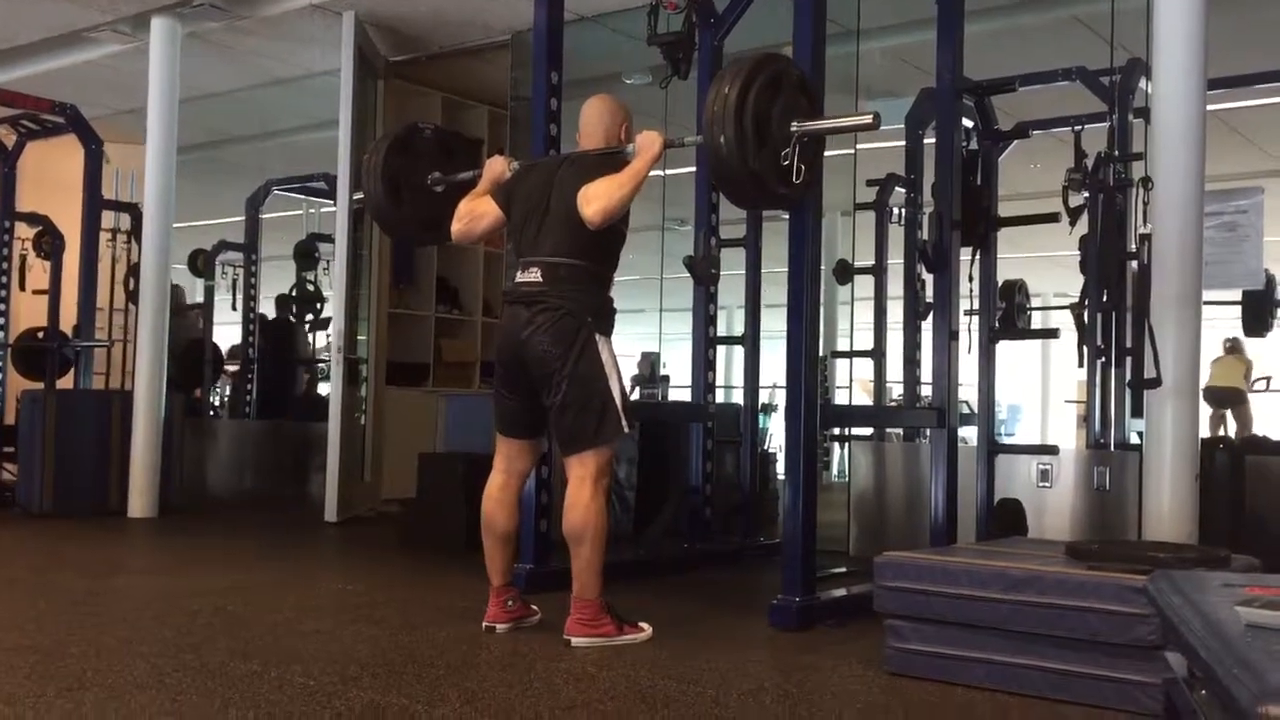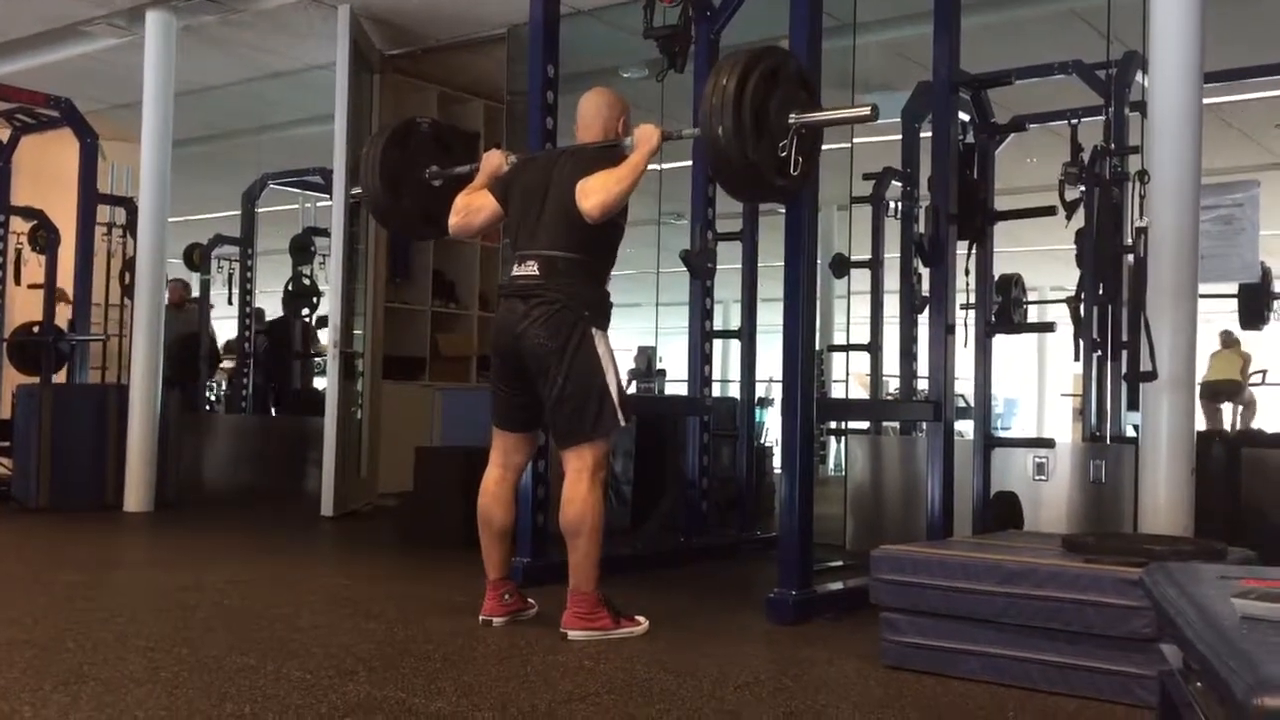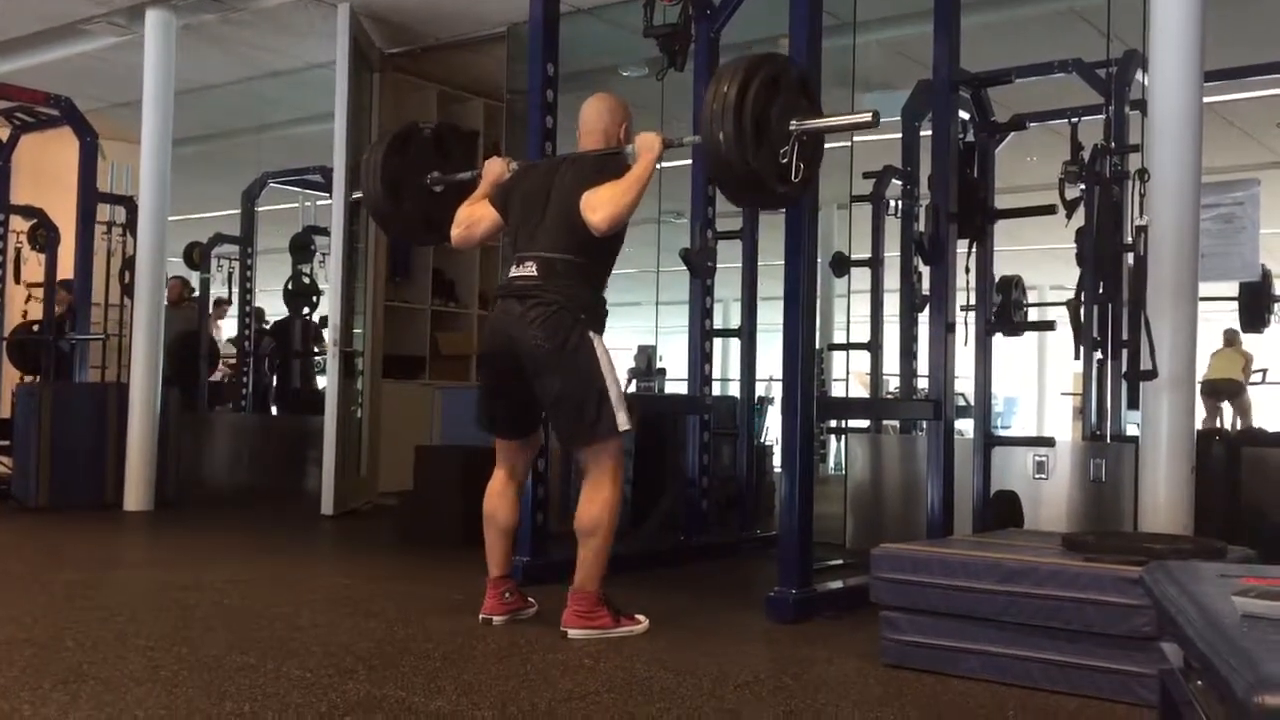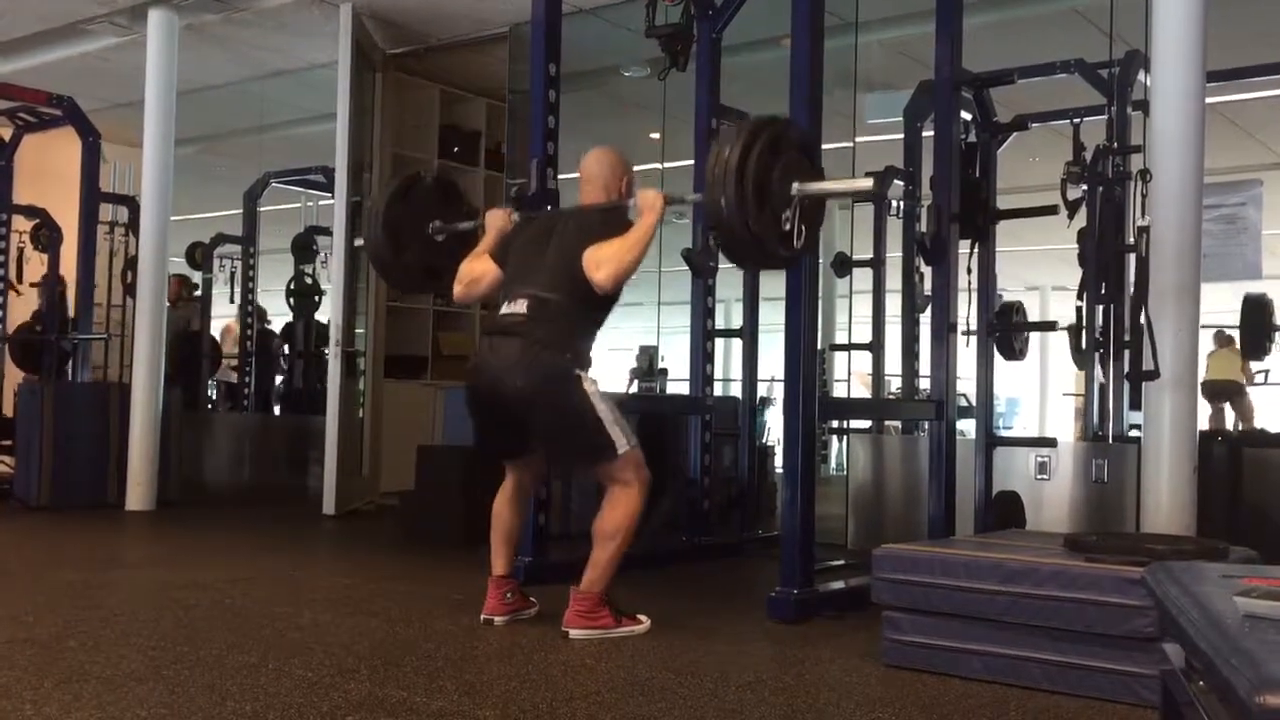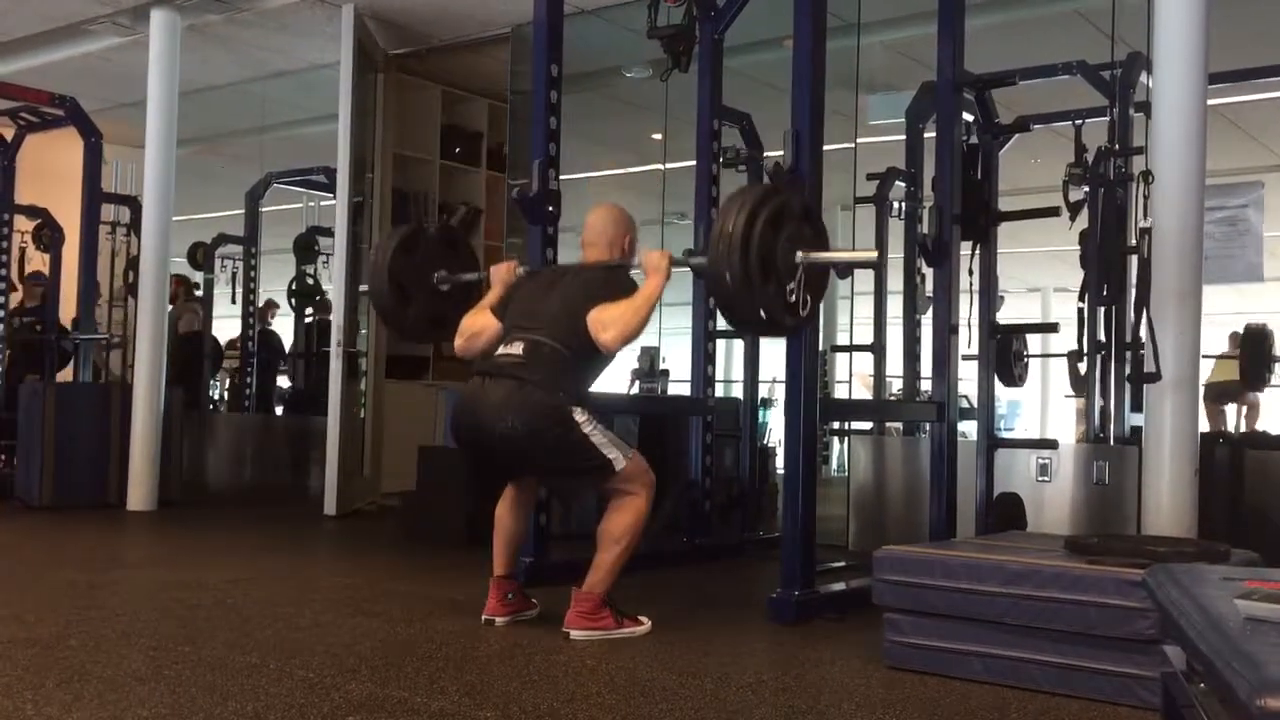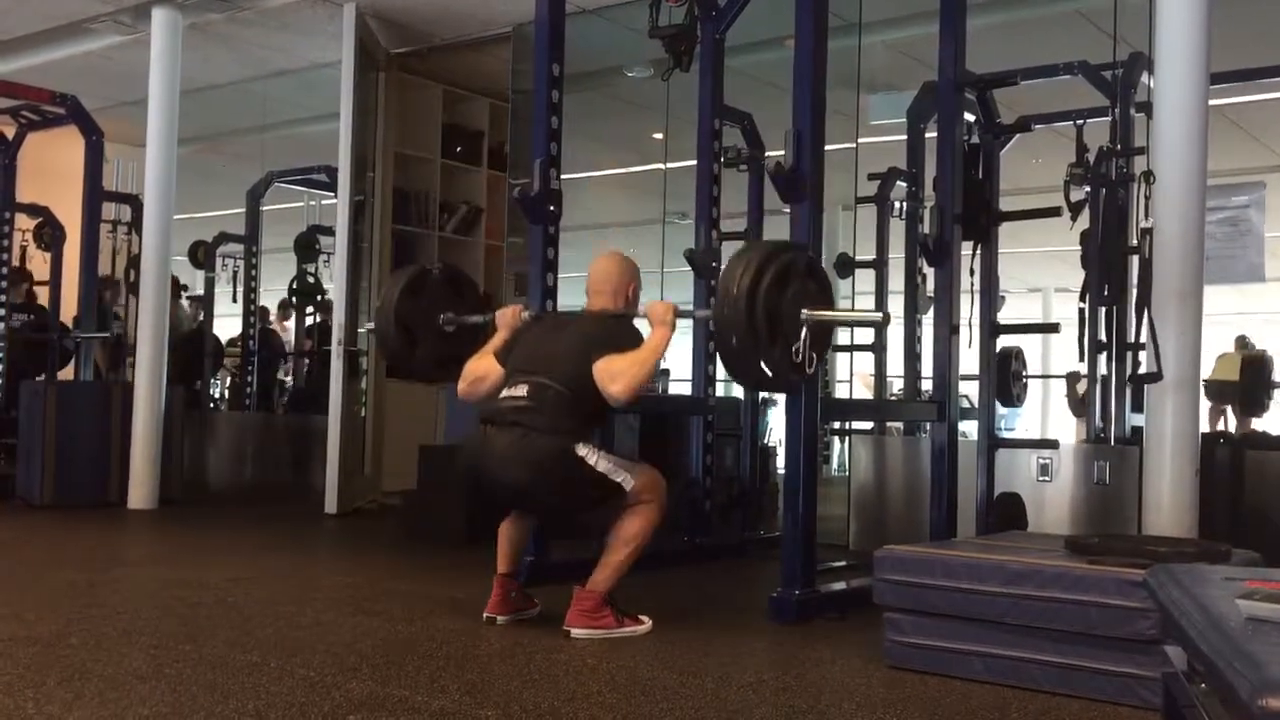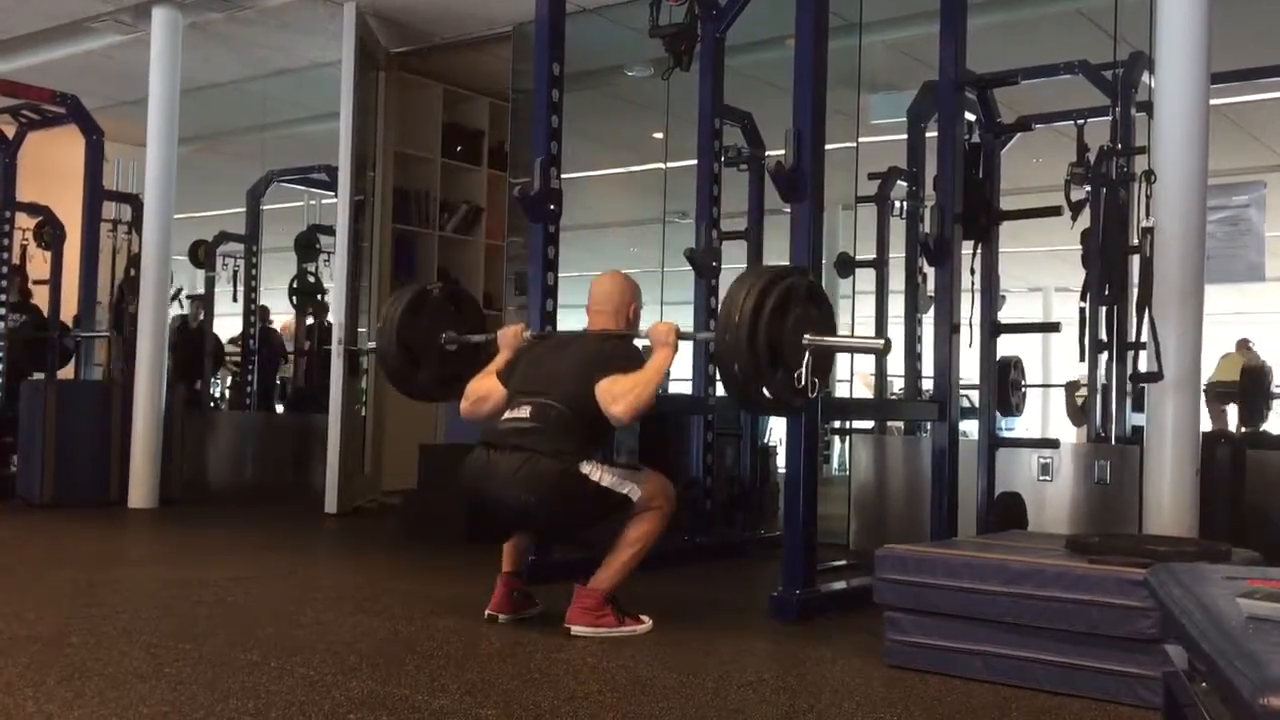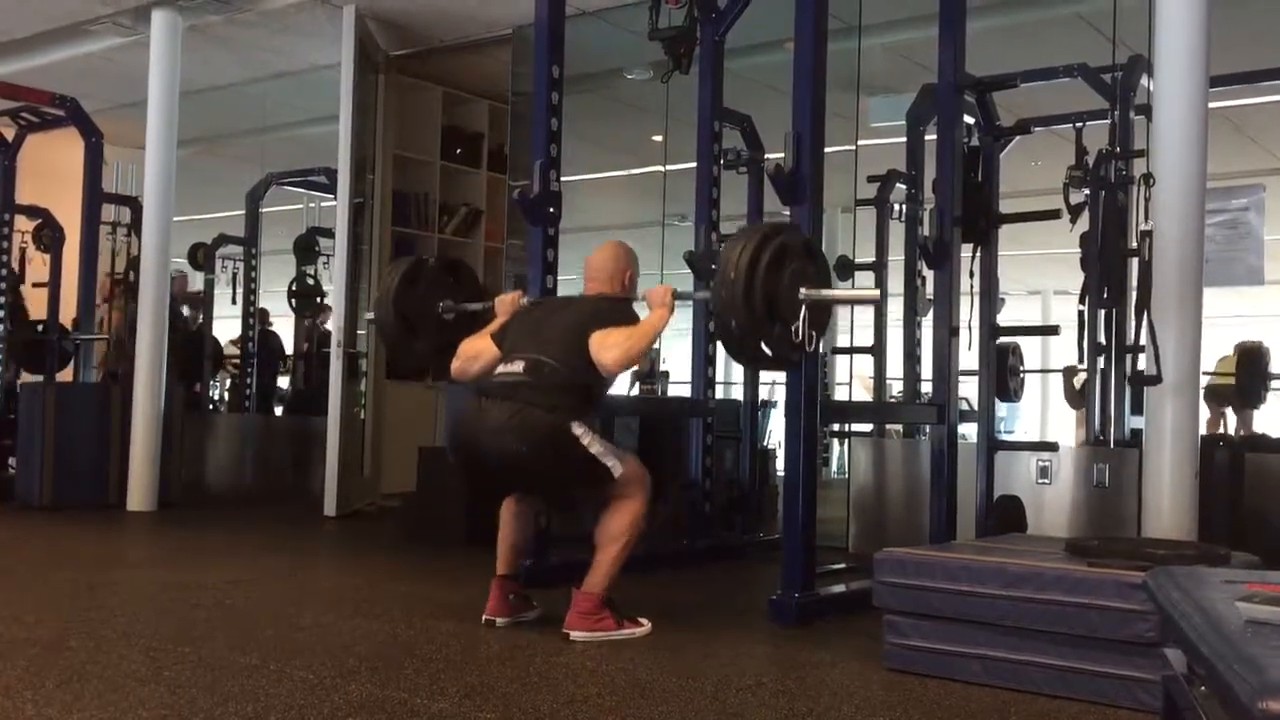
dt=0.3s
person 1, frame 1
left shoulder: (529, 175)
right shoulder: (611, 166)
left elbow: (462, 227)
right elbow: (595, 210)
left wrist: (490, 179)
right wrist: (646, 158)
left hip: (516, 323)
right hip: (569, 326)
left knee: (509, 466)
right knee: (589, 470)
left ankle: (502, 600)
right ankle: (588, 614)
person 1, frame 2
left shoulder: (528, 167)
right shoulder: (609, 159)
left elbow: (460, 221)
right elbow: (594, 203)
left wrist: (487, 173)
right wrist: (644, 150)
left hip: (512, 317)
right hip: (566, 320)
left knee: (505, 460)
right knee: (585, 464)
left ankle: (498, 594)
right ankle: (585, 608)
person 1, frame 3
left shoulder: (530, 174)
right shoulder: (611, 166)
left elbow: (462, 233)
right elbow: (601, 217)
left wrist: (489, 182)
right wrist: (647, 160)
left hip: (504, 322)
right hip: (560, 326)
left knee: (510, 464)
right knee: (605, 467)
left ankle: (500, 593)
right ankle: (586, 607)
person 1, frame 4
left shoulder: (531, 225)
right shoulder: (611, 220)
left elbow: (464, 287)
right elbow: (603, 274)
left wrist: (493, 233)
right wrist: (650, 216)
left hip: (490, 363)
right hip: (545, 366)
left knee: (521, 473)
right knee: (629, 477)
left ankle: (501, 593)
right ankle: (588, 606)
person 1, frame 5
left shoulder: (534, 280)
right shoulder: (613, 282)
left elbow: (465, 342)
right elbow: (610, 334)
left wrist: (499, 288)
right wrist: (655, 279)
left hip: (472, 408)
right hip: (530, 409)
left knee: (522, 479)
right knee: (636, 483)
left ankle: (502, 594)
right ankle: (589, 608)
person 1, frame 6
left shoulder: (538, 326)
right shoulder: (617, 331)
left elbow: (469, 386)
right elbow: (618, 387)
left wrist: (504, 331)
right wrist: (661, 330)
left hip: (479, 454)
right hip: (534, 455)
right knee: (648, 491)
left ankle: (504, 593)
right ankle: (590, 605)
person 1, frame 7
left shoulder: (539, 348)
right shoulder: (617, 352)
left elbow: (470, 406)
right elbow: (620, 408)
left wrist: (506, 352)
right wrist: (663, 352)
left hip: (481, 477)
right hip: (536, 480)
right knee: (657, 496)
left ankle: (507, 591)
right ankle: (591, 605)
person 1, frame 8
left shoulder: (536, 309)
right shoulder: (614, 311)
left elbow: (462, 366)
right elbow: (612, 357)
left wrist: (503, 317)
right wrist: (659, 312)
left hip: (472, 431)
right hip: (528, 430)
left knee: (526, 481)
right knee: (633, 485)
left ankle: (503, 594)
right ankle: (589, 609)
